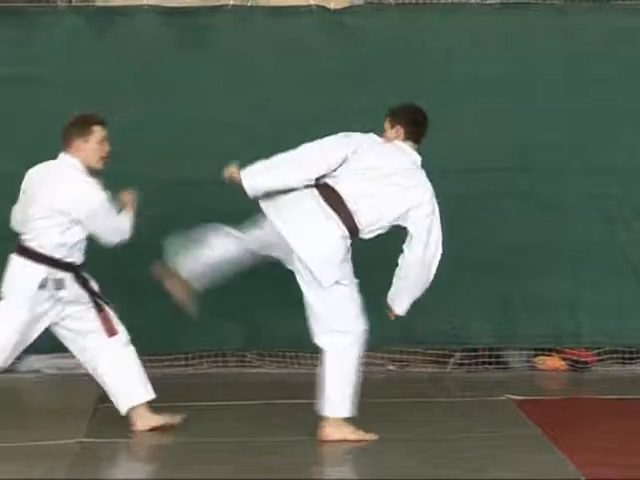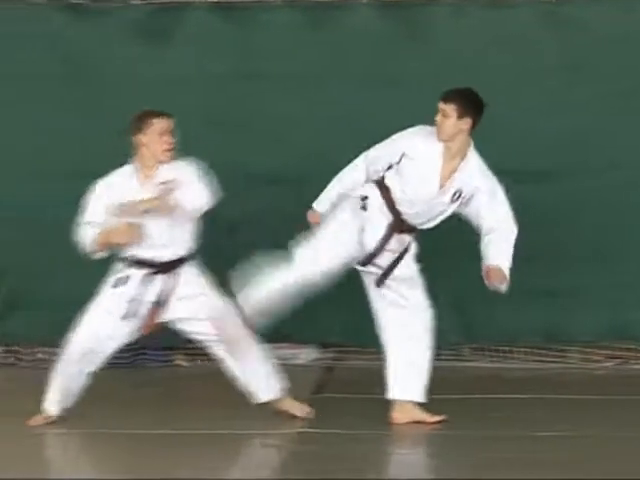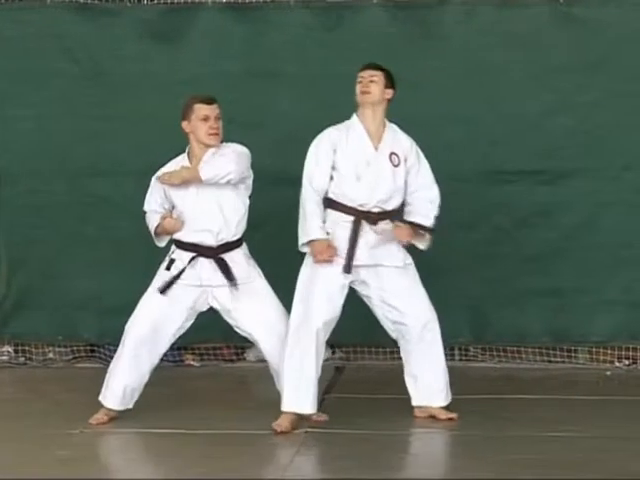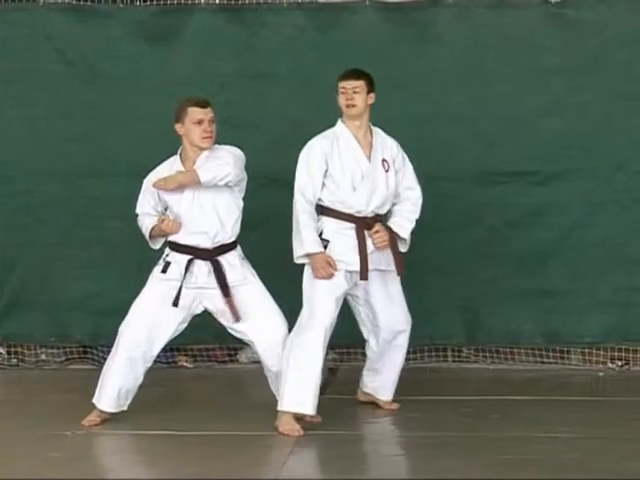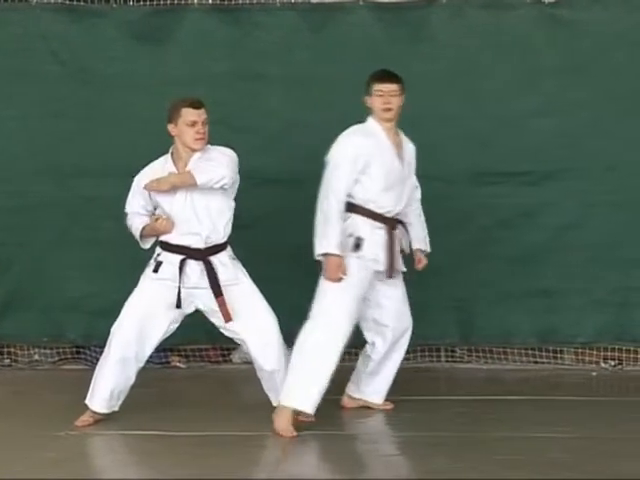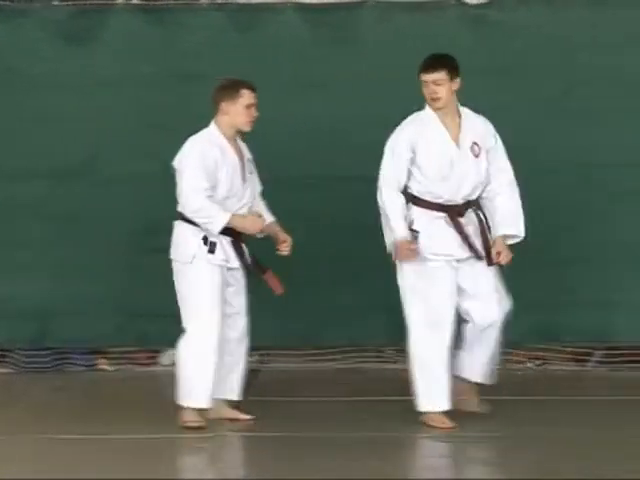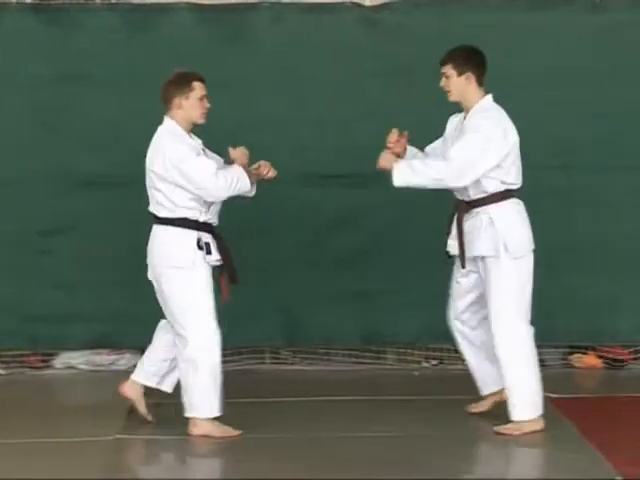
dt=0.7s
person 1, frame 1
left shoulder: (362, 145)
right shoulder: (422, 190)
left elbow: (303, 161)
right elbow: (424, 253)
left wrist: (248, 175)
right wrist: (399, 299)
left hip: (294, 217)
right hip: (325, 246)
left knee: (239, 242)
right knee: (343, 331)
left ankle: (182, 275)
right ankle: (334, 422)
person 1, frame 2
left shoulder: (481, 182)
right shoulder: (416, 139)
left elbow: (500, 226)
right elbow: (366, 165)
left wrist: (496, 263)
right wrist: (323, 205)
left hip: (395, 245)
right hip: (364, 216)
left knee: (412, 317)
right knee: (310, 266)
left ankle: (404, 404)
right ankle: (246, 308)
person 1, frame 3
left shoulder: (404, 144)
right shoulder: (331, 139)
left elbow: (425, 192)
right elbow: (311, 191)
left wrist: (415, 225)
right wrist: (314, 237)
left hip: (383, 243)
right hip: (335, 239)
left knee: (418, 318)
right knee: (310, 320)
left ankle: (428, 400)
right ankle: (293, 408)
person 1, frame 4
left shoulder: (390, 147)
right shoulder: (321, 146)
left elbow: (410, 195)
right elbow: (304, 201)
left wrist: (393, 230)
right wrist: (313, 251)
left hip: (376, 249)
right hip: (333, 245)
left knee: (394, 324)
right knee: (315, 322)
left ankle: (372, 388)
right ankle: (290, 409)
person 1, frame 5
left shoulder: (406, 147)
right shoulder: (355, 140)
left elbow: (411, 201)
right elbow: (332, 197)
left wrist: (418, 245)
right wrist: (330, 251)
left hip: (387, 246)
right hip: (356, 241)
left knee: (395, 324)
right knee: (332, 323)
left ankle: (361, 393)
right ankle: (288, 406)
person 1, frame 6
left shoulder: (481, 128)
right shoulder: (410, 130)
left elbow: (499, 184)
right elbow: (388, 187)
left wrist: (502, 234)
right wrist: (398, 236)
left hip: (466, 230)
right hip: (424, 233)
left knee: (491, 308)
right knee: (431, 320)
left ankle: (468, 376)
right ankle: (432, 404)
person 1, frame 7
left shoulder: (492, 124)
right shoulder: (461, 122)
left elbow: (454, 170)
right elbow: (437, 160)
left wrist: (396, 166)
right wrist: (405, 153)
left hip: (501, 228)
right hip: (478, 229)
left knee: (508, 322)
right knee: (463, 314)
left ankle: (529, 413)
right ankle: (498, 388)
person 2, frame 1
left shoulder: (38, 173)
right shoulder: (81, 187)
right elbow: (113, 232)
right wrist: (126, 210)
left hip: (65, 282)
right hip: (37, 280)
left knee: (112, 337)
left ankle: (140, 414)
person 2, frame 2
left shoulder: (185, 172)
right shoulder: (110, 185)
left elbow: (201, 199)
right elbow: (87, 235)
left wrist: (144, 205)
right wrist: (110, 236)
left hip: (182, 278)
right hip: (132, 280)
left knee: (232, 331)
right knee: (84, 343)
left ankle: (277, 397)
right ankle: (53, 408)
person 2, frame 3
left shoulder: (237, 155)
right shoulder: (166, 174)
left elbow: (225, 168)
right elbow: (153, 214)
left wrist: (184, 175)
right wrist: (163, 227)
left hip: (232, 266)
right hip: (183, 266)
left knee: (276, 330)
right knee: (142, 331)
right ankle: (113, 403)
person 2, frame 4
left shoulder: (231, 157)
right shoulder: (159, 175)
left elbow: (221, 170)
right elbow: (146, 218)
left wrist: (176, 180)
right wrist: (158, 229)
left hip: (226, 267)
right hip: (178, 268)
left knee: (272, 331)
right knee: (135, 334)
right ankle: (106, 405)
person 2, frame 5
left shoulder: (221, 157)
right shoulder: (151, 173)
left elbow: (218, 175)
right elbow: (135, 218)
left wrist: (169, 182)
right wrist: (152, 229)
left hip: (217, 267)
right hip: (168, 269)
left knee: (263, 328)
right knee: (127, 333)
right ankle: (99, 405)
person 2, frame 6
left shoulder: (241, 150)
right shoulder: (200, 147)
left elbow: (252, 199)
right elbow: (194, 203)
left wrist: (275, 230)
right wrist: (239, 222)
left hip: (229, 248)
right hip: (199, 246)
left knee: (233, 327)
right knee: (202, 326)
left ankle: (219, 400)
right ankle: (191, 405)
person 2, frame 7
left shoulder: (185, 141)
right shoulder: (171, 146)
left elbow: (218, 180)
right elbow: (216, 186)
left wrist: (252, 172)
right wrist: (239, 165)
left hip: (187, 246)
right hip: (180, 246)
left knee: (179, 325)
right knee: (200, 334)
left ankle: (137, 384)
right ankle: (201, 418)
